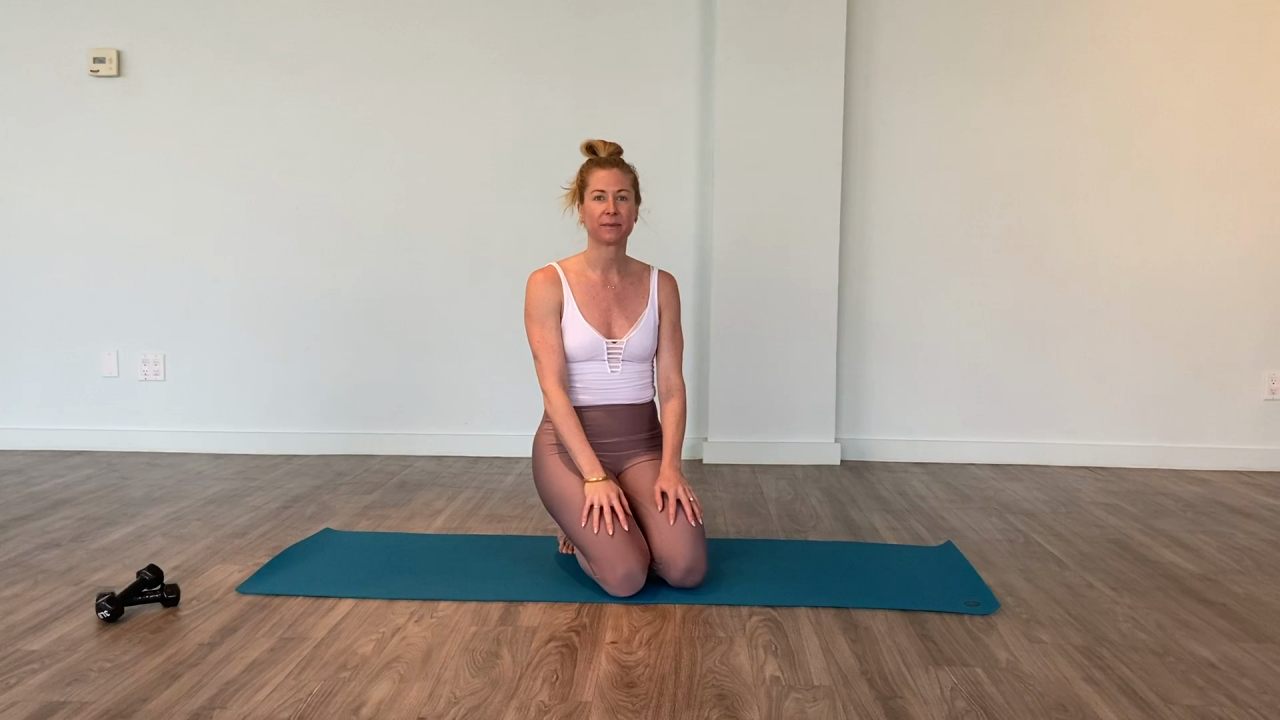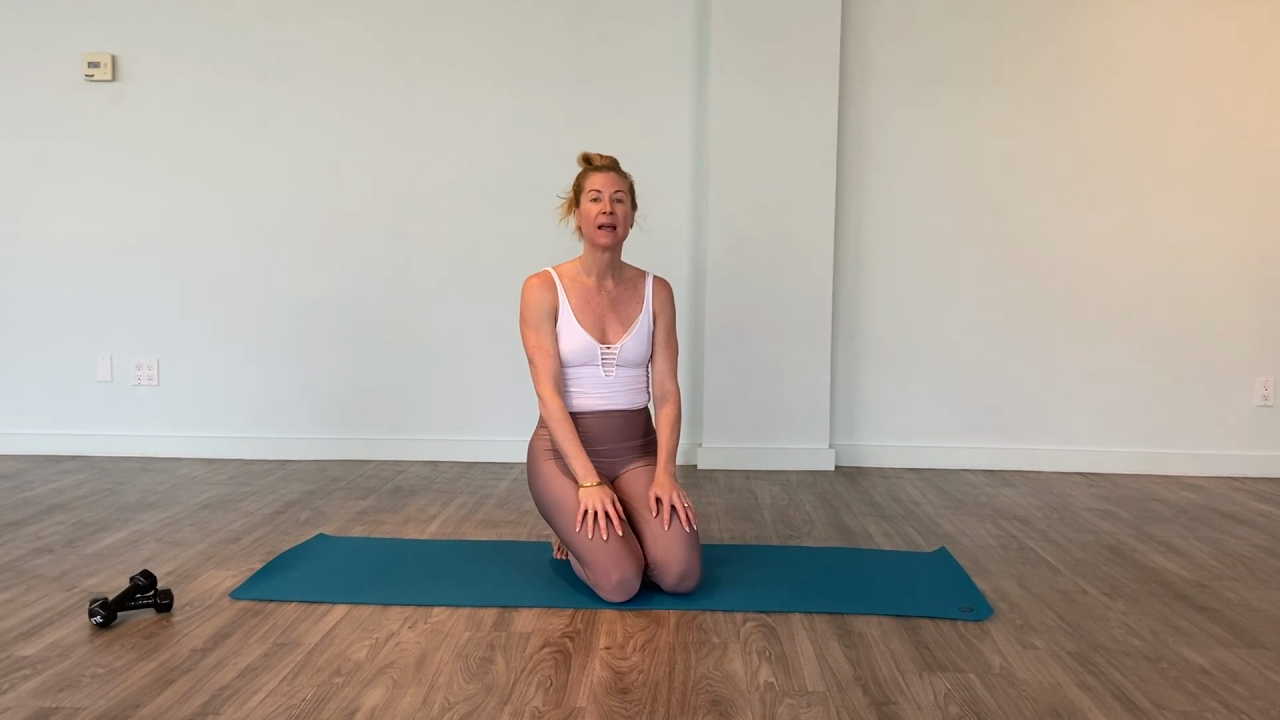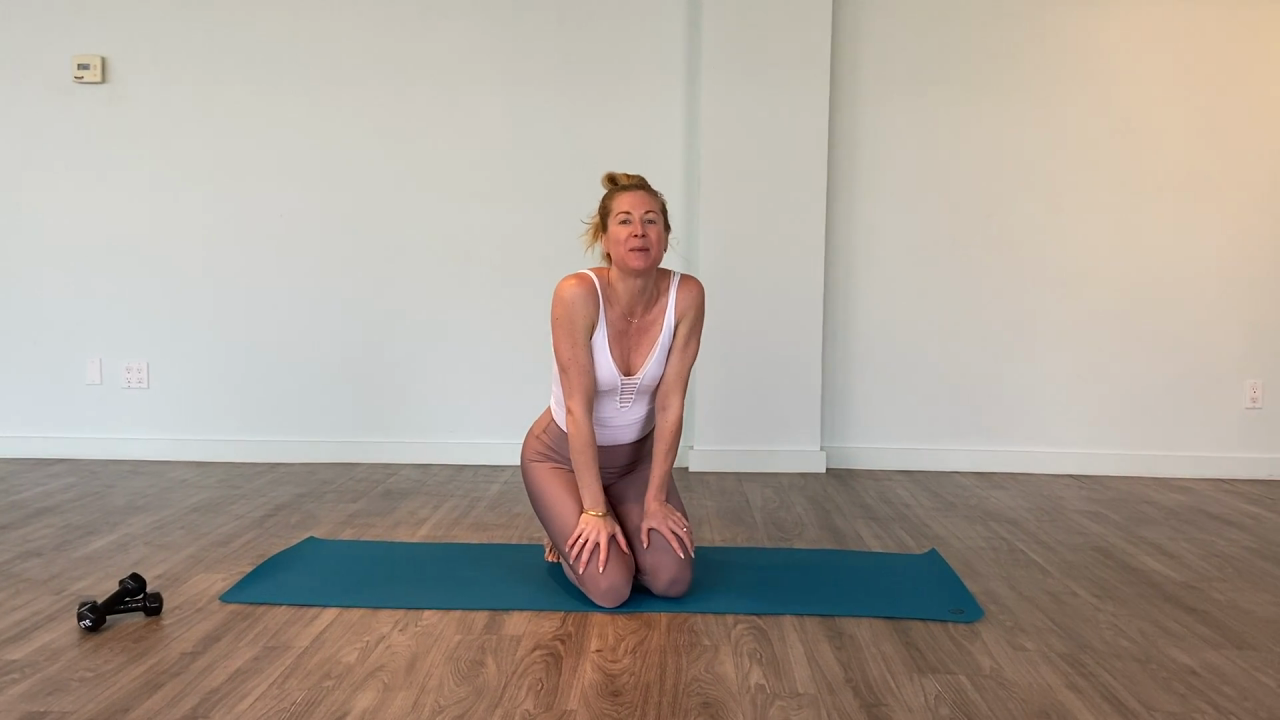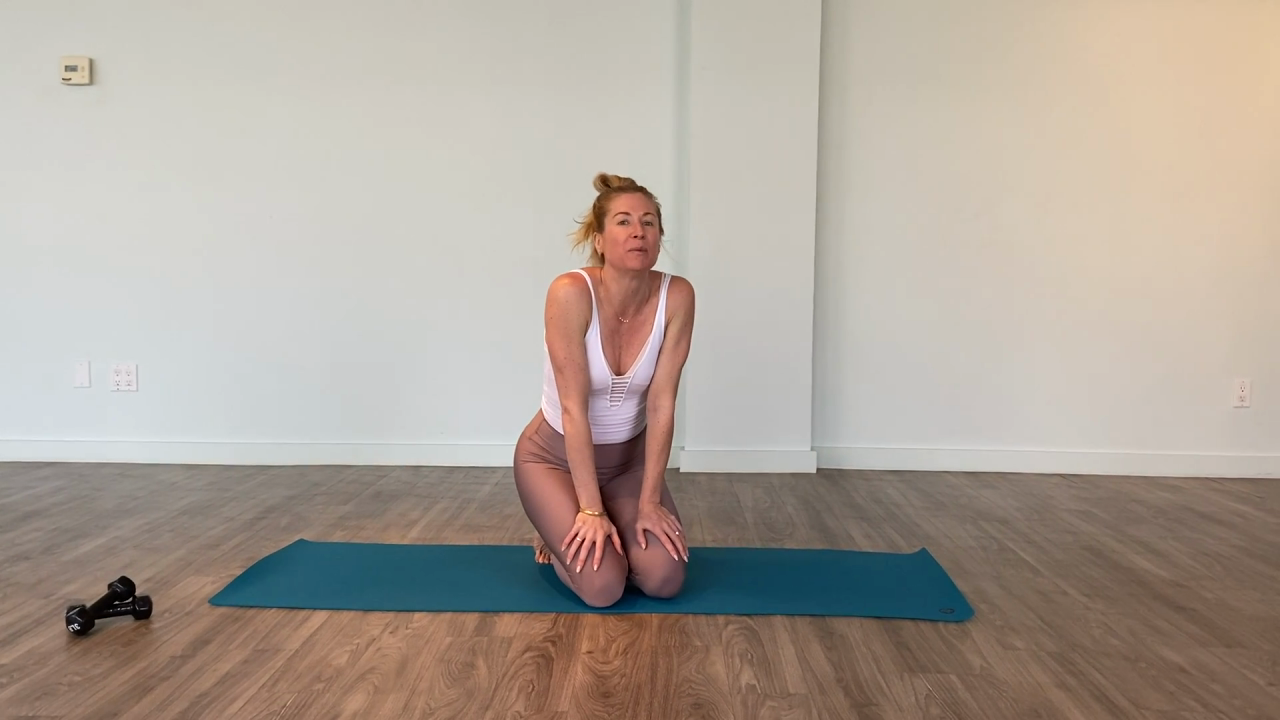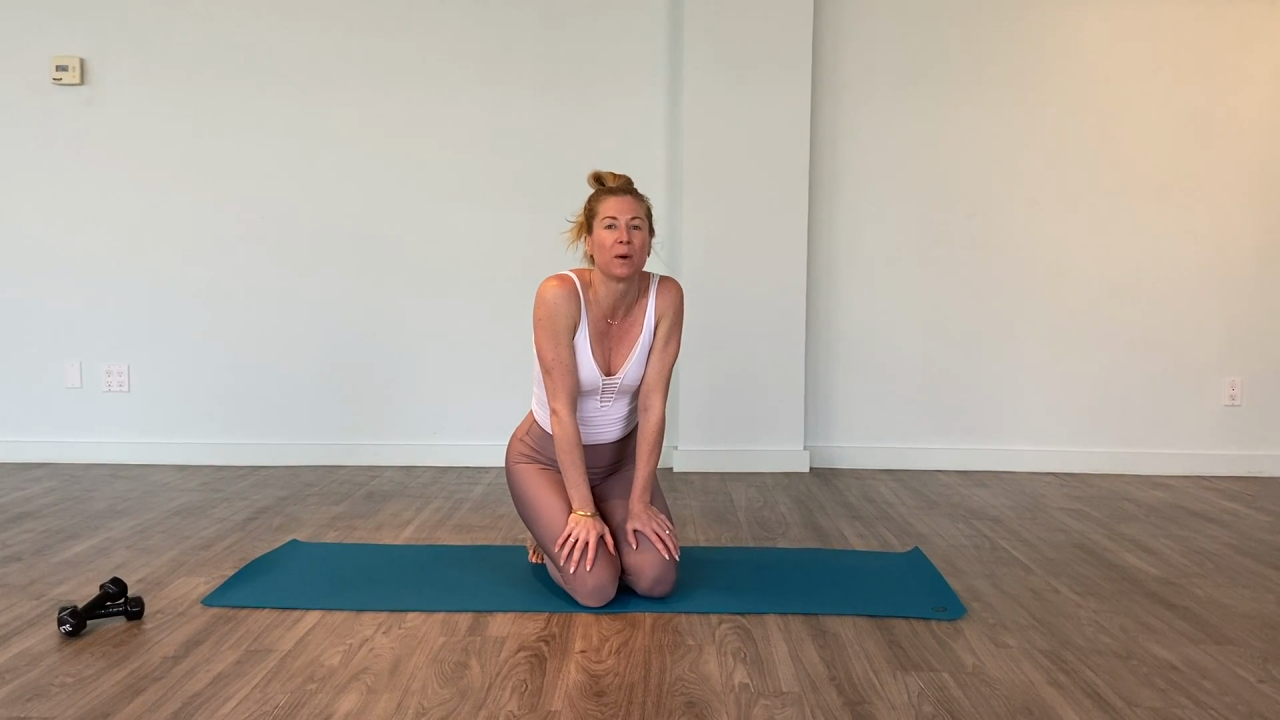
dt=1s
person 1, frame 1
left shoulder: (661, 286)
right shoulder: (548, 284)
left elbow: (671, 386)
right elbow: (553, 389)
left wrist: (670, 468)
right wrist: (594, 475)
left hip: (642, 442)
right hip: (569, 444)
left knee: (686, 569)
right knee: (626, 577)
left ankle: (624, 519)
right ankle: (581, 527)
person 1, frame 2
left shoulder: (656, 291)
right shoulder: (543, 288)
left elbow: (666, 391)
right elbow: (548, 392)
left wrist: (665, 472)
right wrist: (588, 480)
left hip: (636, 449)
right hip: (564, 451)
left knee: (681, 575)
right knee: (620, 581)
left ankle: (619, 523)
right ankle: (575, 532)
person 1, frame 3
left shoulder: (686, 295)
right shoulder: (577, 293)
left elbow: (670, 404)
right elbow: (578, 409)
left wrist: (655, 498)
right wrist: (594, 509)
left hip: (637, 456)
right hip: (561, 455)
left knee: (672, 581)
right knee: (610, 587)
left ankle: (602, 531)
right ankle: (570, 534)
person 1, frame 4
left shoulder: (676, 297)
right shoulder: (570, 292)
left elbow: (661, 405)
right elbow: (574, 408)
left wrist: (649, 501)
right wrist: (592, 508)
left hip: (628, 456)
right hip: (555, 455)
left knee: (664, 580)
right knee: (603, 586)
right ankle: (560, 536)
person 1, frame 5
left shoulder: (665, 297)
right shoulder: (559, 294)
left elbow: (652, 405)
right elbow: (562, 410)
left wrist: (640, 501)
right wrist: (584, 510)
left hip: (620, 456)
right hip: (546, 456)
left knee: (657, 580)
right knee: (596, 586)
left ankle: (579, 529)
right ankle: (554, 534)
